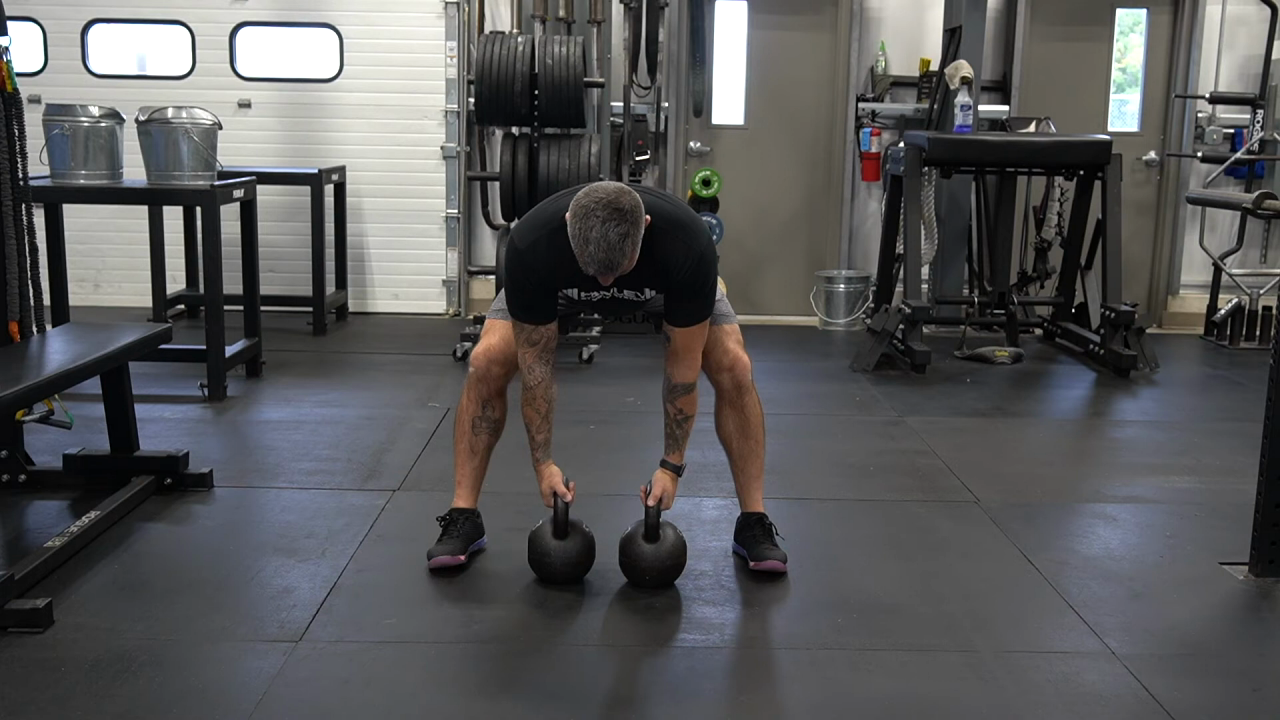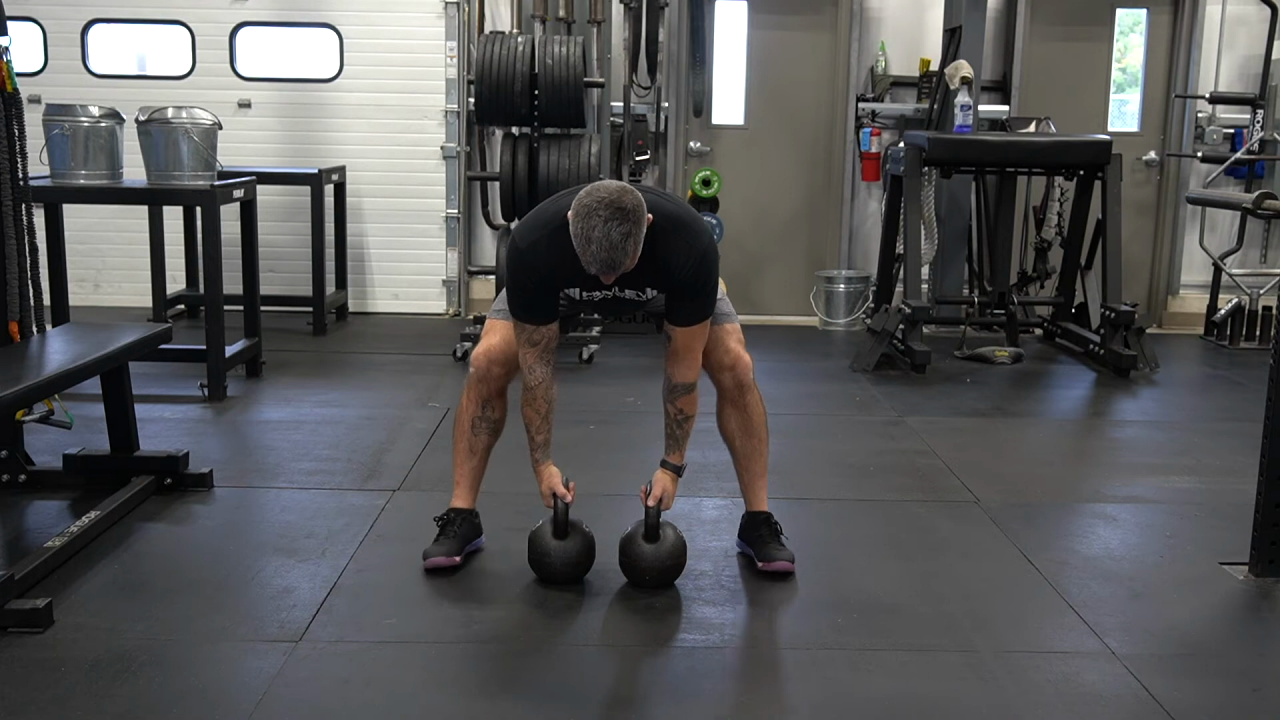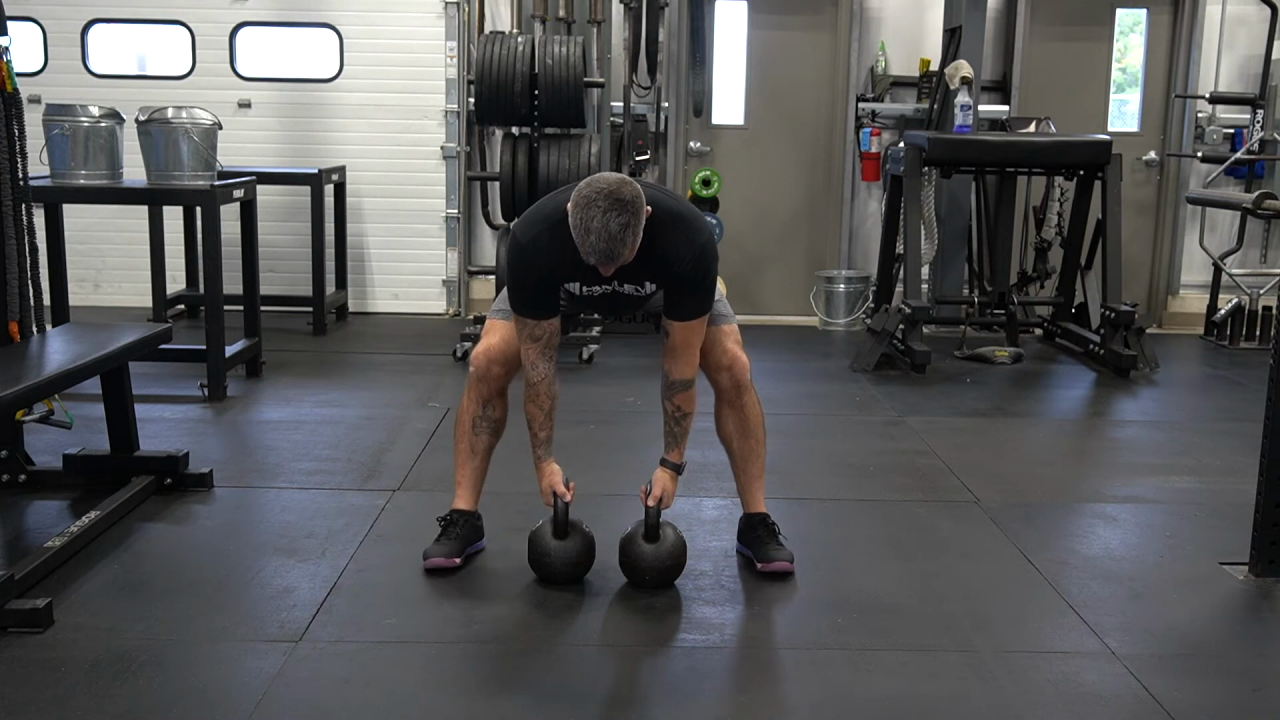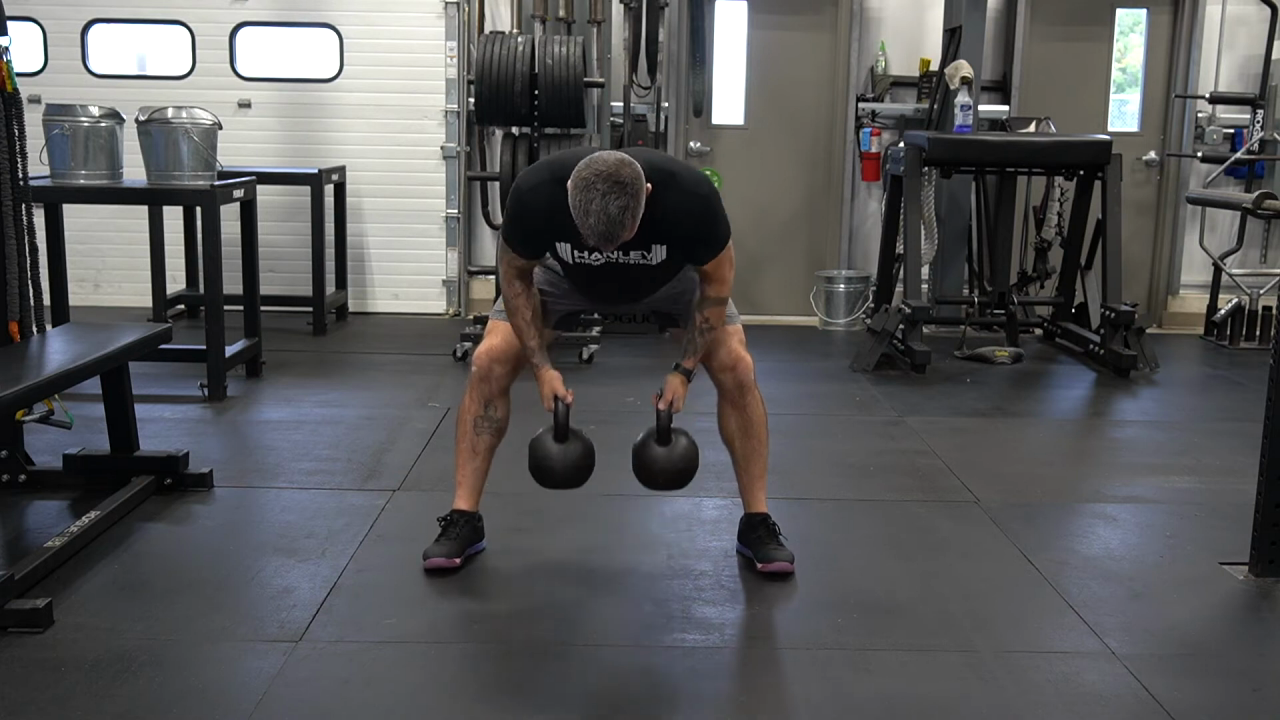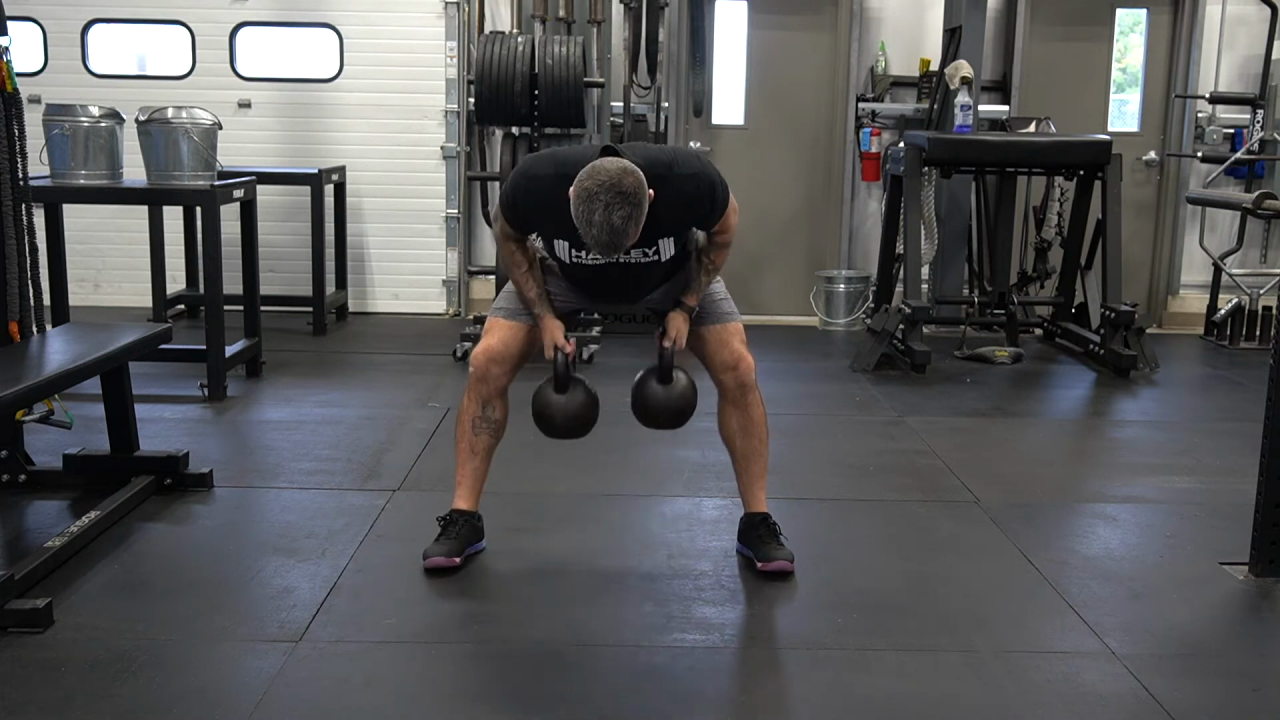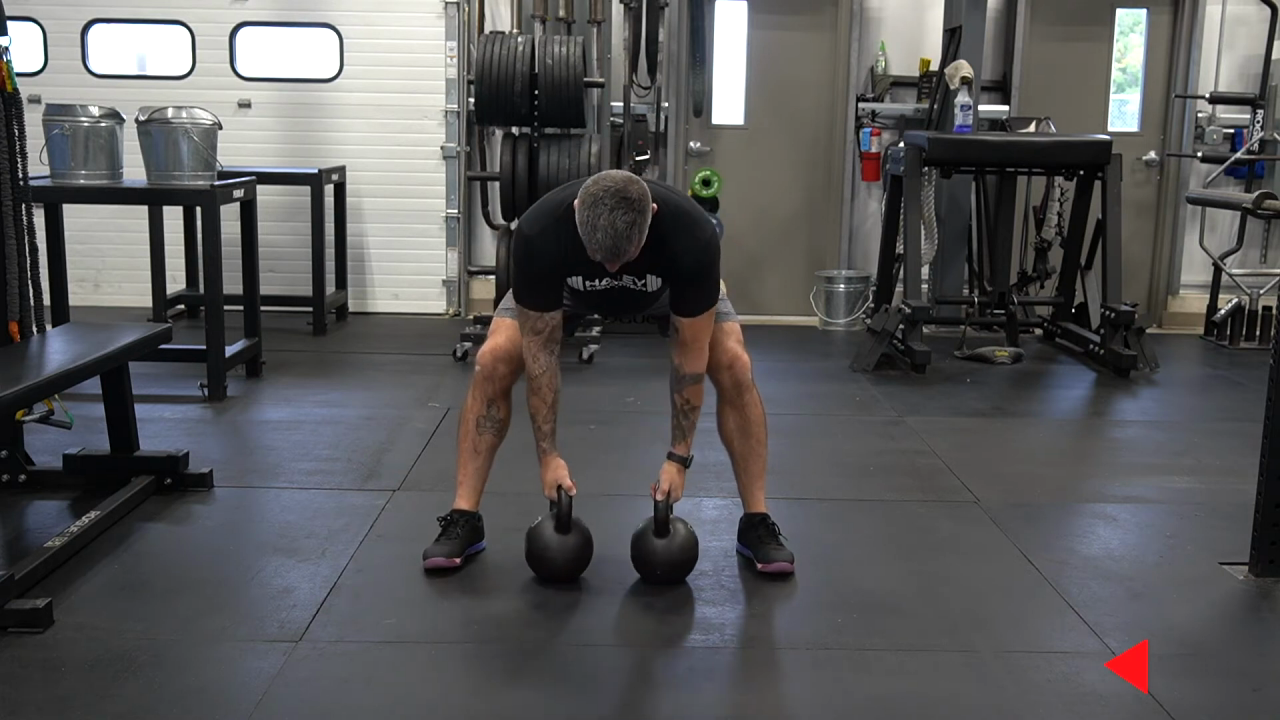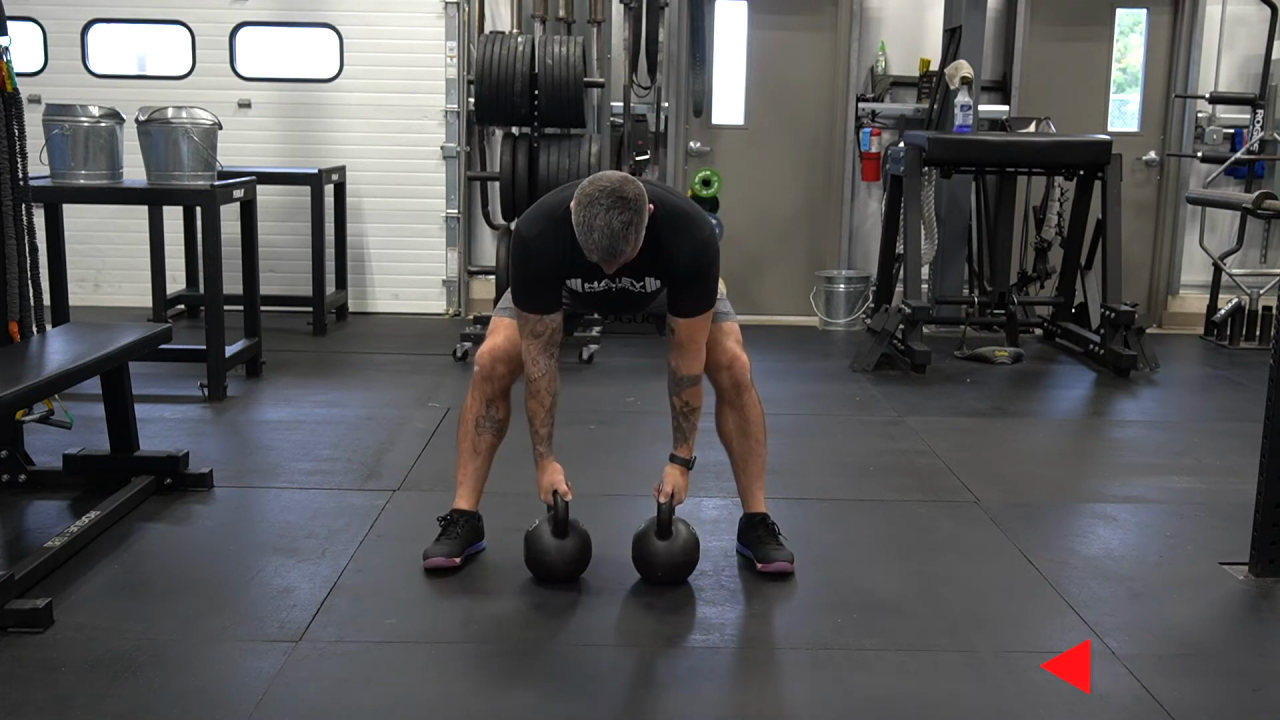
dt=0.5s
person 1, frame 1
left shoulder: (687, 245)
right shoulder: (532, 244)
left elbow: (684, 362)
right elbow: (535, 360)
left wrist: (671, 464)
right wrist: (542, 461)
left hip: (662, 278)
left knee: (733, 368)
right knee: (487, 363)
left ankle: (754, 523)
right ankle: (463, 517)
person 1, frame 2
left shoulder: (689, 245)
right shoulder: (533, 245)
left elbow: (684, 361)
right elbow: (536, 361)
left wrist: (672, 464)
right wrist: (542, 462)
left hip: (662, 282)
right hip: (561, 283)
left knee: (735, 368)
right knee: (487, 364)
left ankle: (758, 522)
right ankle: (461, 517)
person 1, frame 3
left shoulder: (688, 239)
right shoulder: (533, 240)
left elbow: (681, 359)
right elbow: (538, 357)
left wrist: (672, 462)
right wrist: (543, 459)
left hip: (661, 281)
right hip: (561, 282)
left knee: (733, 369)
right knee: (487, 363)
left ankle: (756, 523)
right ankle: (463, 518)
person 1, frame 4
left shoulder: (689, 195)
right shoulder: (536, 192)
left elbow: (717, 283)
right elbow: (516, 277)
left wrist: (684, 371)
right wrist: (541, 366)
left hip: (668, 275)
right hip: (564, 272)
left knee: (737, 370)
right knee: (490, 362)
left ankle: (758, 523)
right ankle: (463, 519)
person 1, frame 5
left shoulder: (691, 181)
right shoulder: (535, 182)
left elbow: (722, 230)
right elbow: (508, 234)
left wrist: (686, 306)
right wrist: (543, 315)
left hip: (669, 272)
right hip: (562, 270)
left knee: (737, 368)
right knee: (488, 362)
left ankle: (757, 522)
right ankle: (463, 519)
person 1, frame 6
left shoulder: (691, 235)
right shoulder: (539, 232)
left elbow: (691, 351)
right elbow: (540, 348)
left wrist: (678, 457)
right wrist: (548, 454)
left hip: (664, 282)
right hip: (569, 283)
left knee: (734, 367)
right knee: (494, 362)
left ankle: (757, 523)
right ankle: (463, 519)
person 1, frame 7
left shoulder: (690, 236)
right shoulder: (537, 234)
left elbow: (688, 352)
right elbow: (539, 352)
left wrist: (680, 459)
right wrist: (544, 458)
left hip: (664, 281)
right hip: (564, 280)
left knee: (733, 368)
right knee: (492, 363)
left ankle: (757, 522)
right ankle: (463, 518)
